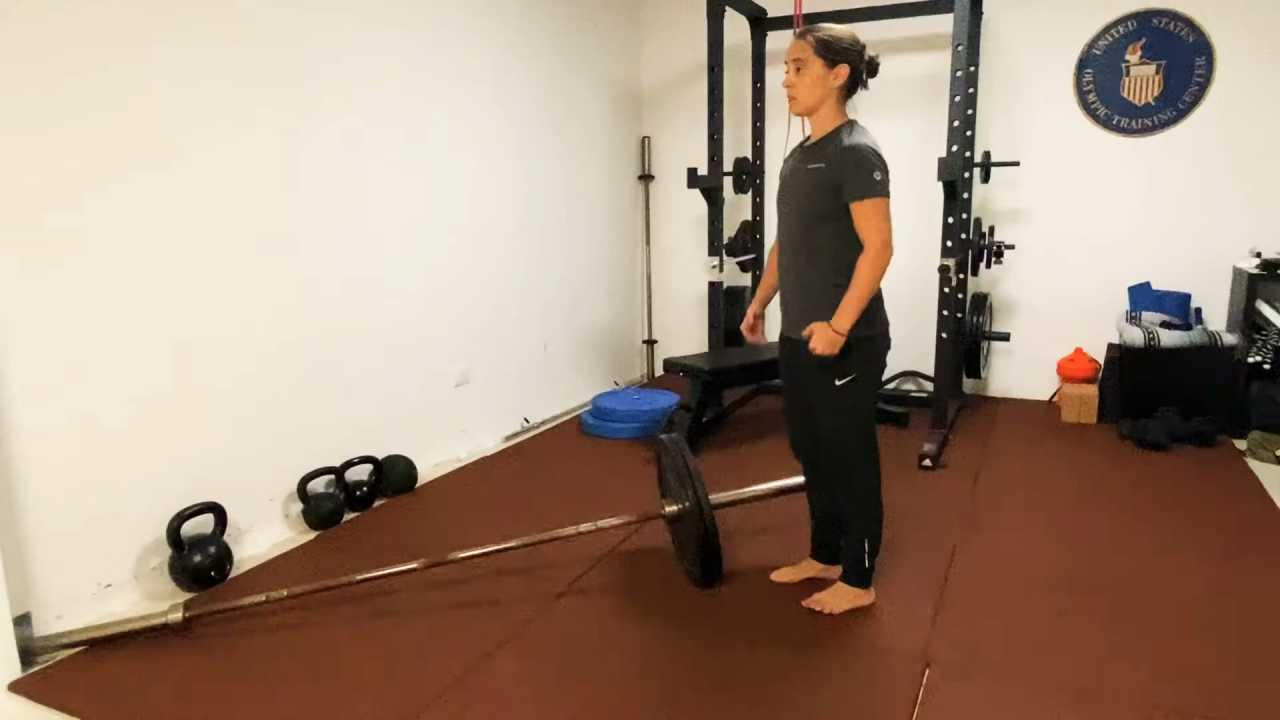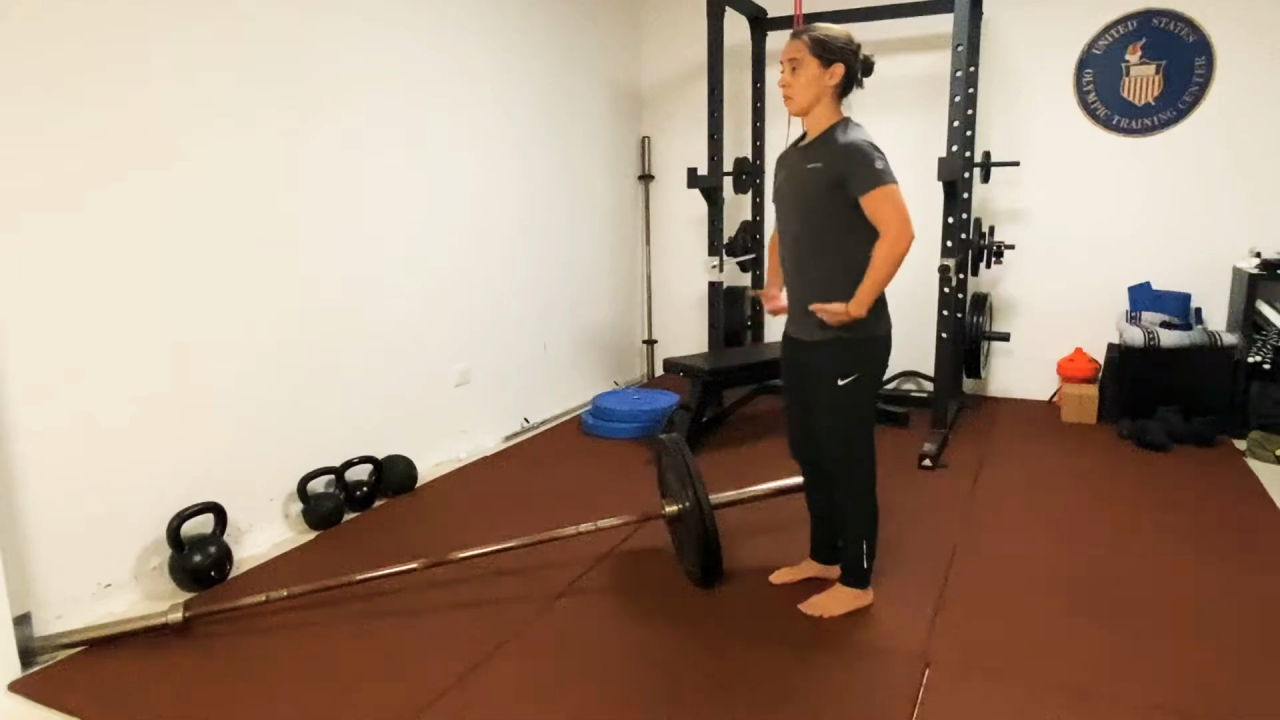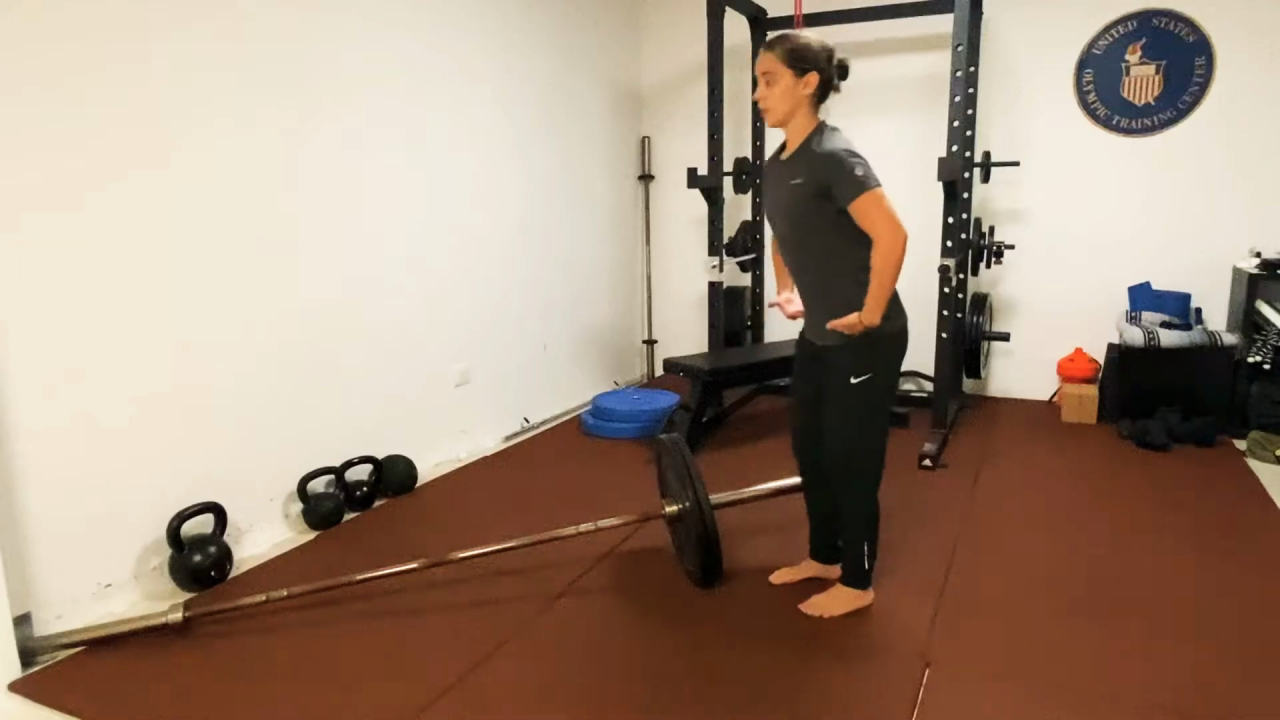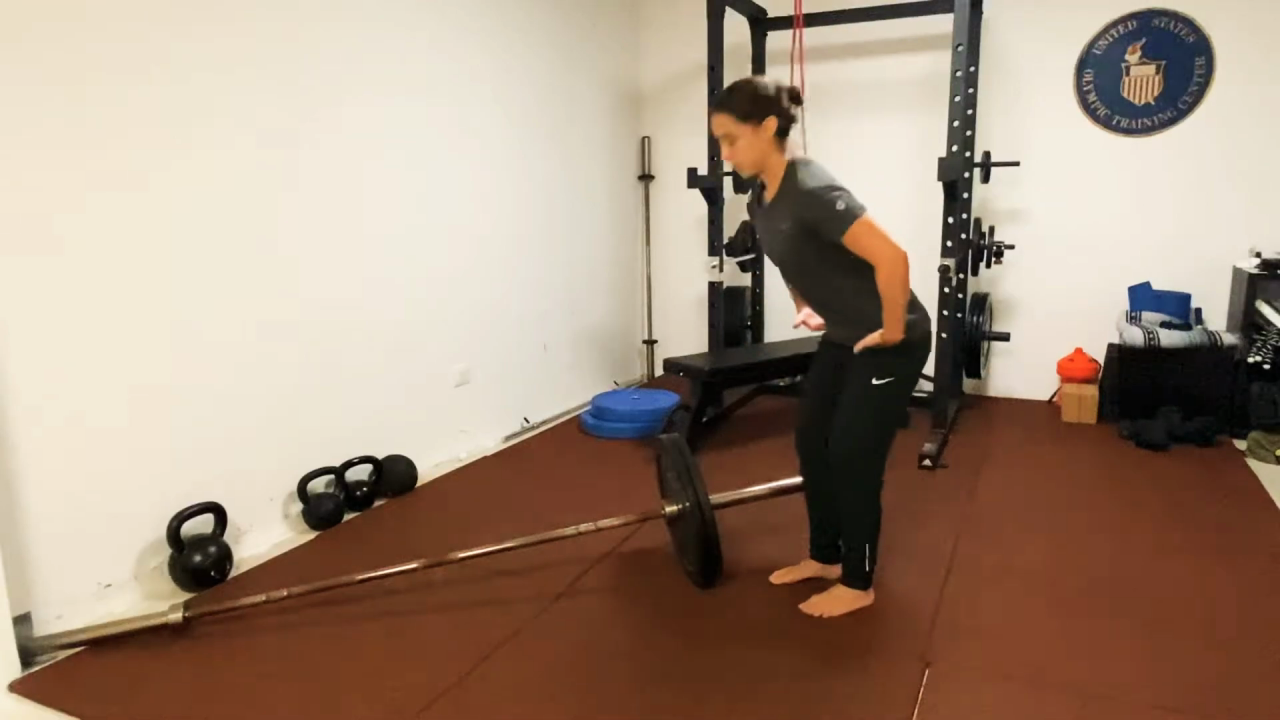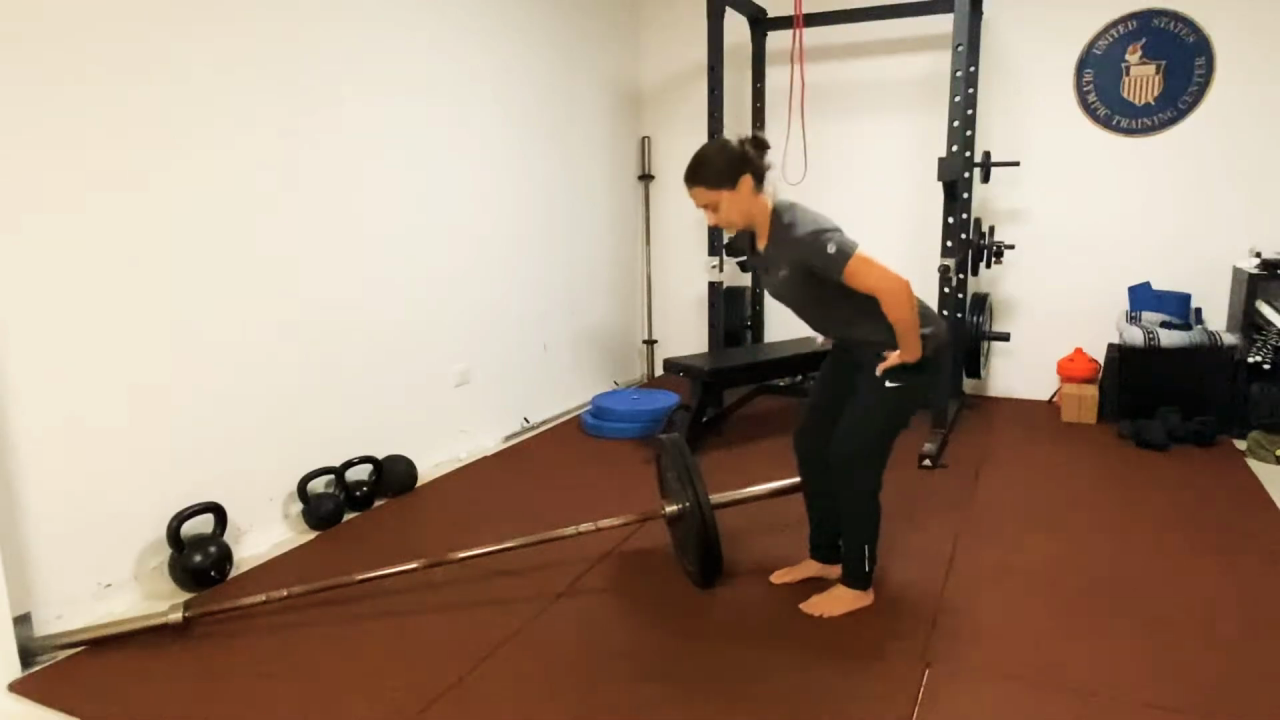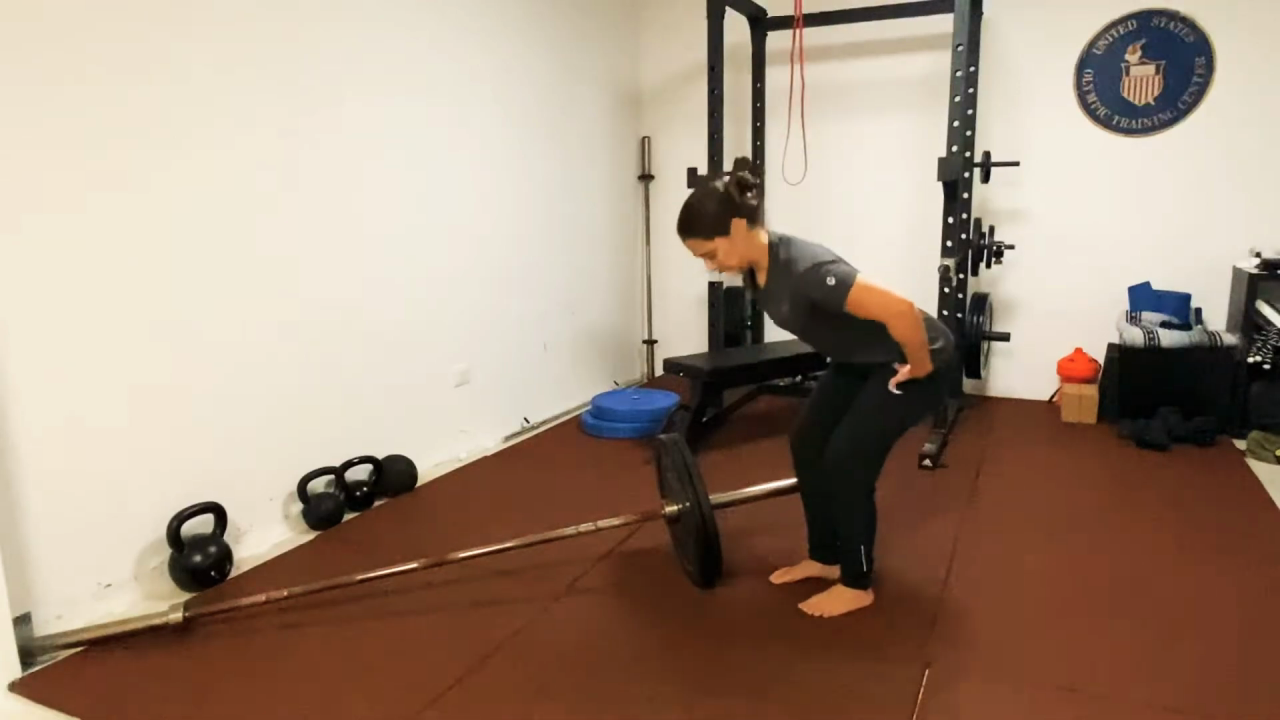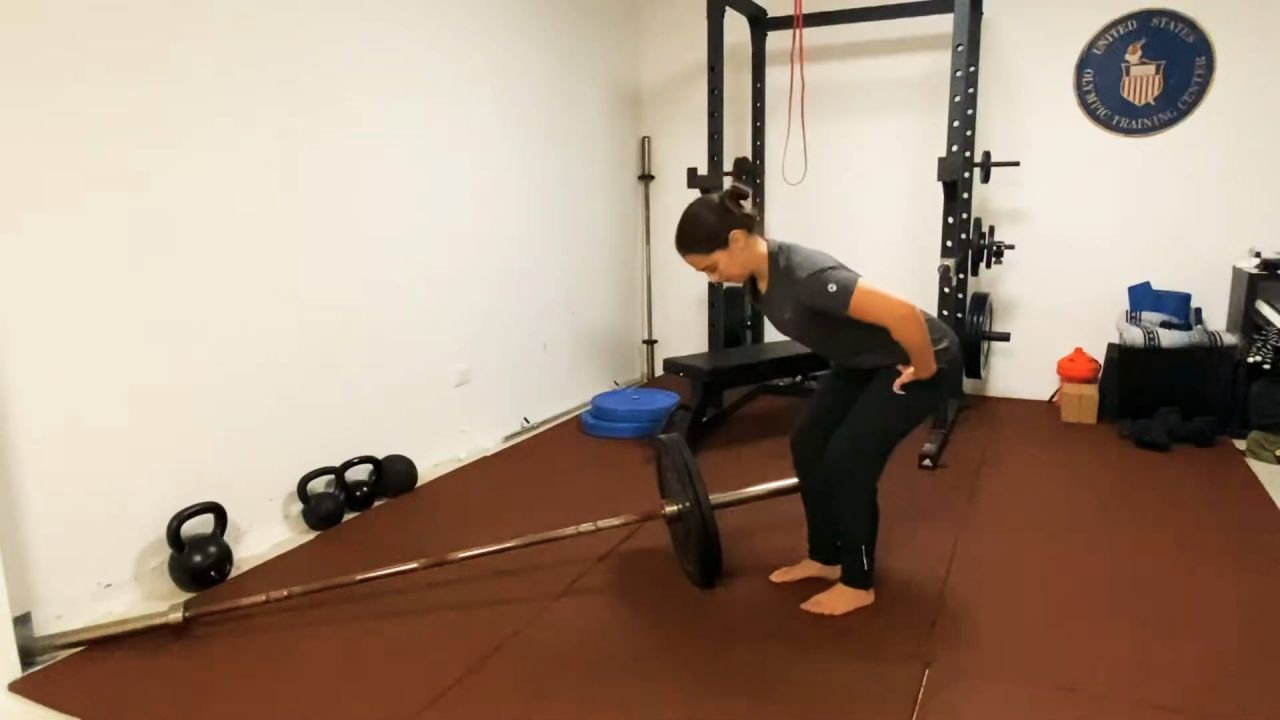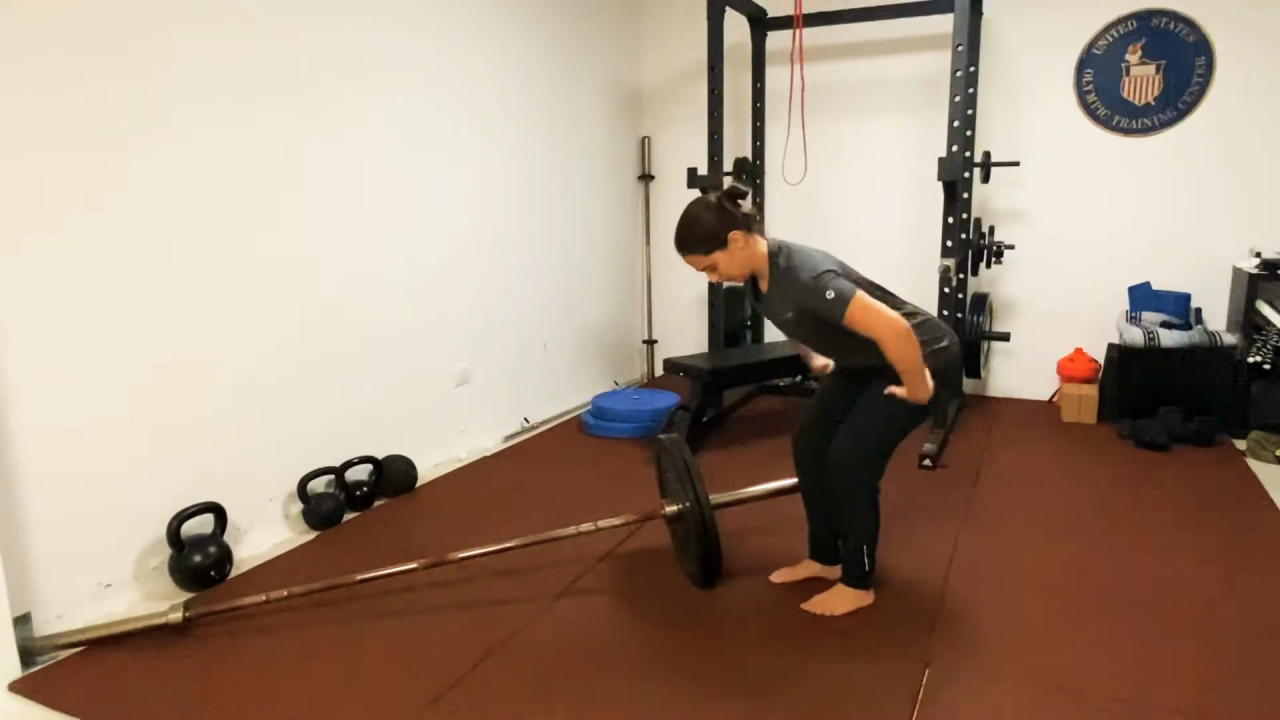
dt=0.2s
person 1, frame 1
left shoulder: (856, 153)
right shoulder: (799, 156)
left elbow: (877, 249)
left wrist: (840, 326)
right wrist: (758, 304)
left hip: (846, 339)
right hip: (799, 335)
left knee: (848, 456)
right knee: (811, 451)
left ankle: (858, 581)
right ankle: (825, 556)
person 1, frame 2
left shoulder: (853, 149)
right shoulder: (791, 156)
left elbow: (898, 234)
left wrist: (856, 306)
right wrist: (773, 287)
left hip: (850, 340)
right hip: (803, 335)
left knee: (846, 457)
right knee: (810, 453)
left ankle: (857, 582)
right ankle: (824, 557)
person 1, frame 3
left shoulder: (834, 157)
right shoulder: (775, 165)
left elbow: (891, 237)
left wrist: (871, 315)
right wrist: (786, 289)
left hip: (863, 340)
right hip: (818, 336)
left knee: (851, 456)
right knee: (810, 450)
left ankle: (857, 582)
right ankle: (823, 557)
person 1, frame 4
left shoulder: (813, 192)
right shoulder: (761, 199)
left elbow: (890, 257)
left wrist: (893, 330)
right wrist: (807, 306)
left hip: (888, 340)
right hip: (843, 336)
left knee: (853, 455)
right knee: (812, 444)
left ankle: (857, 583)
right ankle: (824, 557)
person 1, frame 5
left shoulder: (804, 235)
right shoulder: (756, 242)
left elbow: (894, 287)
left wrist: (911, 350)
left hip: (901, 348)
right hip: (854, 346)
left knee: (852, 456)
right knee: (811, 442)
left ankle: (857, 583)
right ankle: (824, 558)
person 1, frame 6
left shoulder: (802, 269)
right shoulder: (757, 271)
left elbow: (900, 310)
left wrist: (921, 366)
left hip: (910, 359)
right hip: (859, 359)
left knee: (846, 457)
right knee: (807, 444)
left ankle: (856, 584)
right ankle: (824, 558)
person 1, frame 7
left shoulder: (803, 275)
right shoulder: (757, 278)
left elbow: (903, 313)
left wrist: (923, 370)
left hip: (921, 358)
right hip: (863, 361)
left knee: (848, 458)
right knee: (808, 445)
left ankle: (857, 584)
right ankle: (824, 558)
person 1, frame 8
left shoulder: (803, 275)
right shoulder: (758, 278)
left elbow: (893, 329)
left wrist: (919, 388)
right wrist: (816, 361)
left hip: (924, 357)
right hip: (866, 360)
left knee: (850, 458)
right knee: (809, 446)
left ankle: (858, 585)
right ankle: (824, 558)
